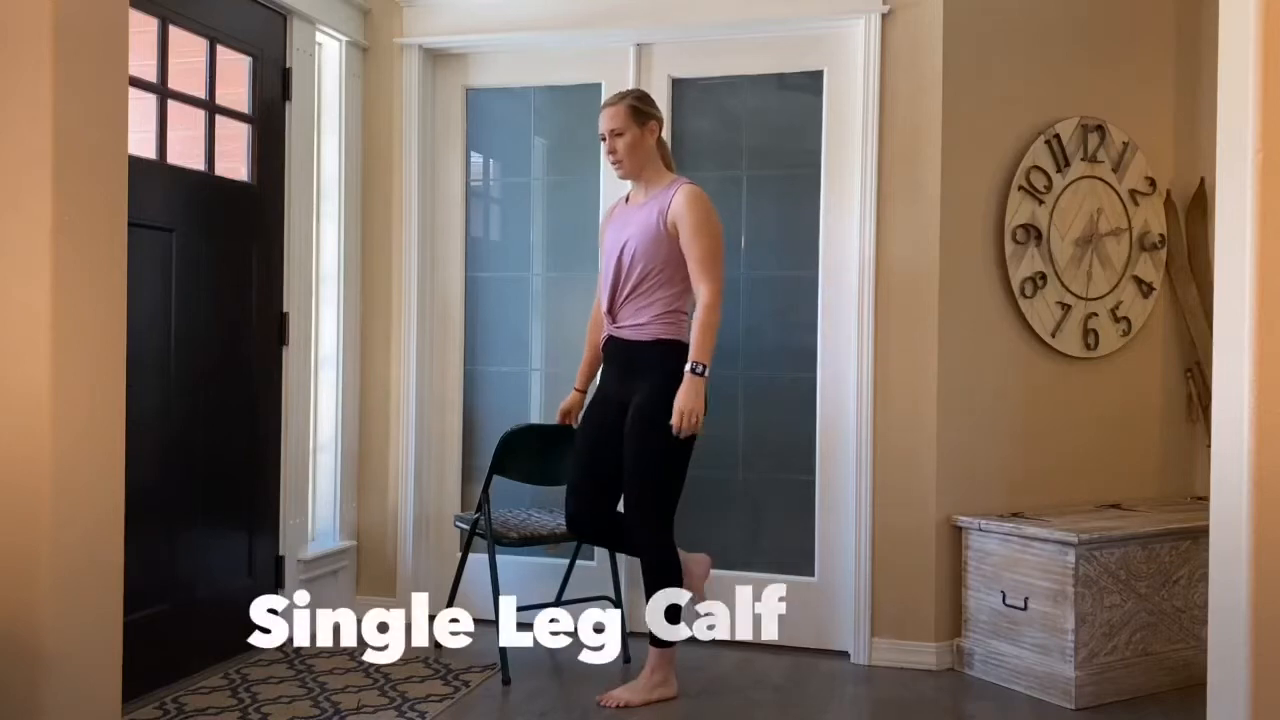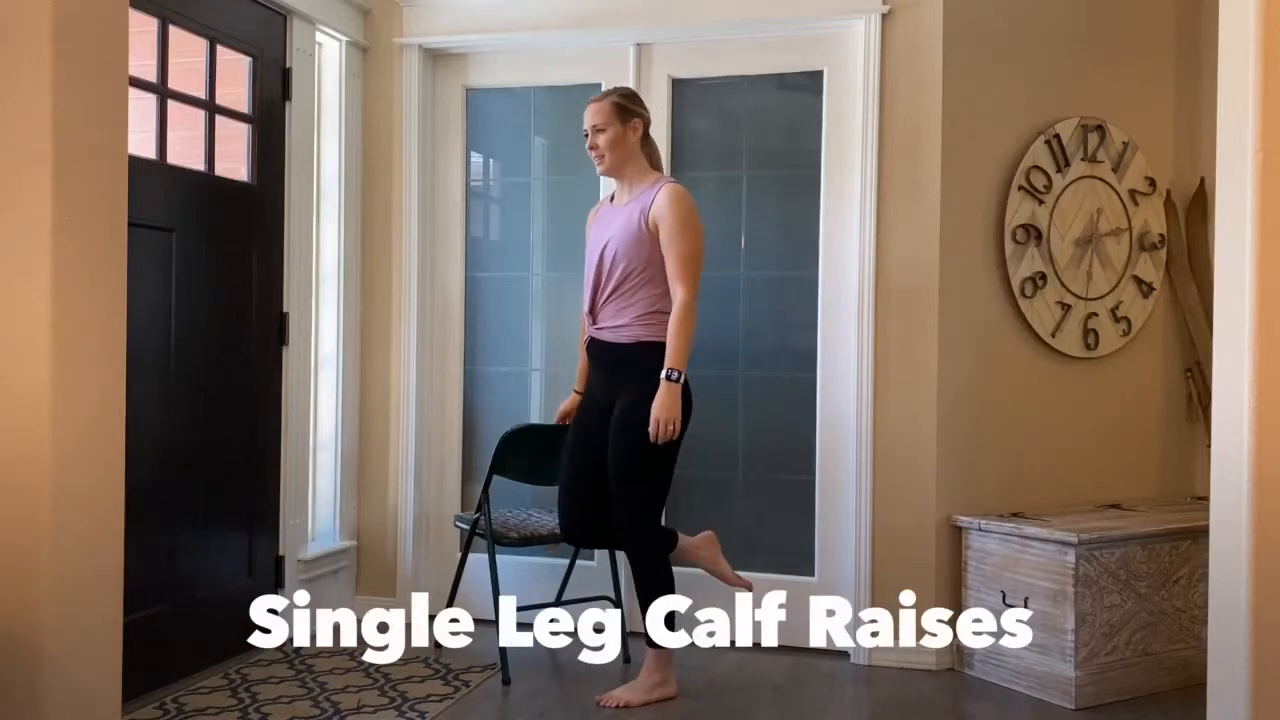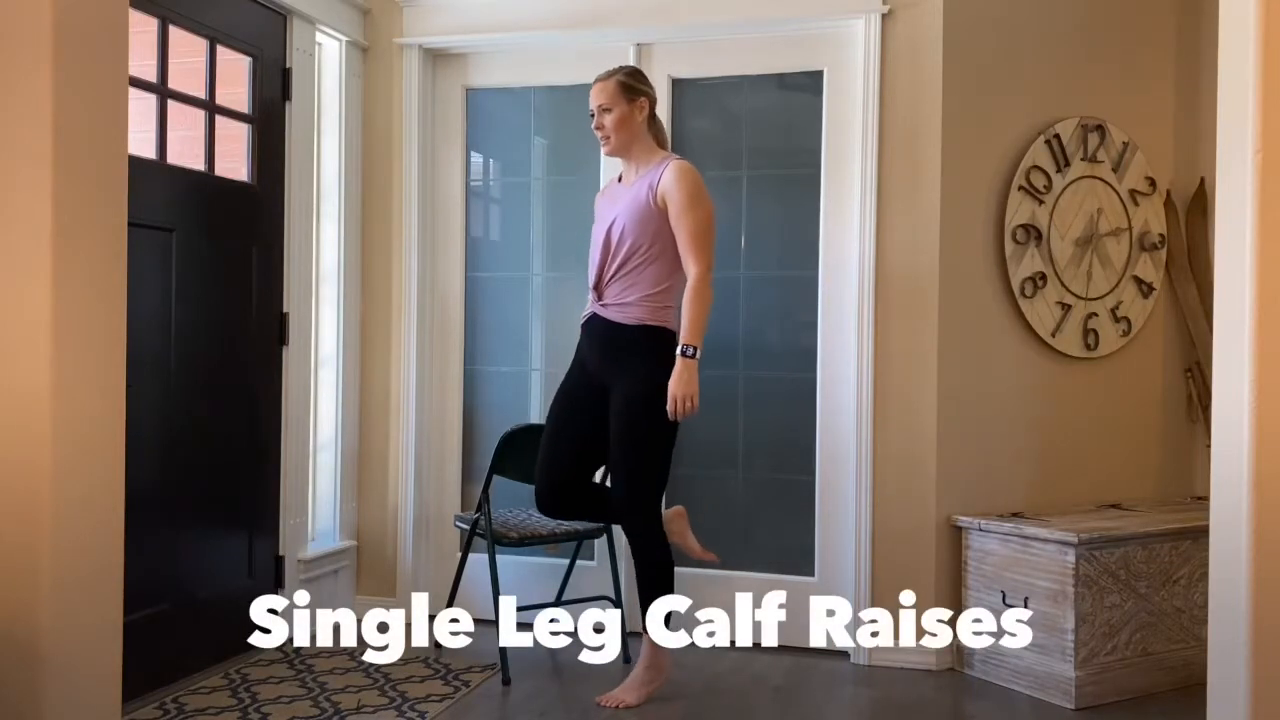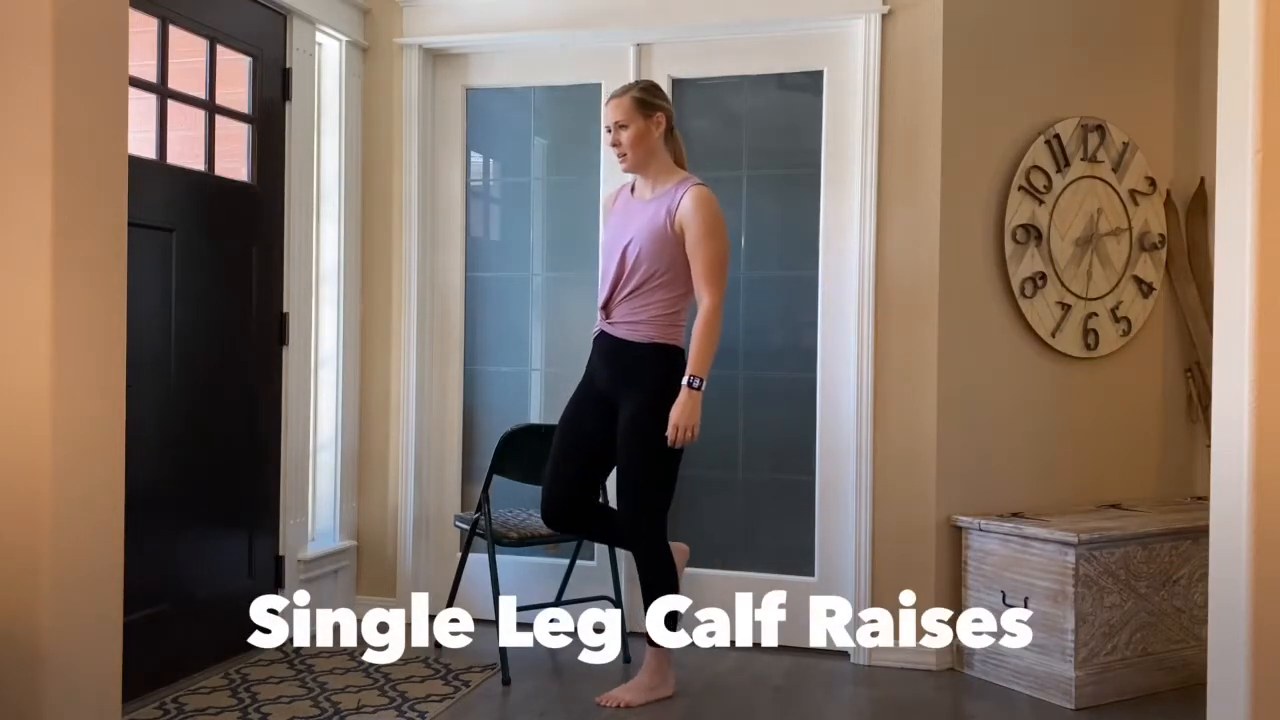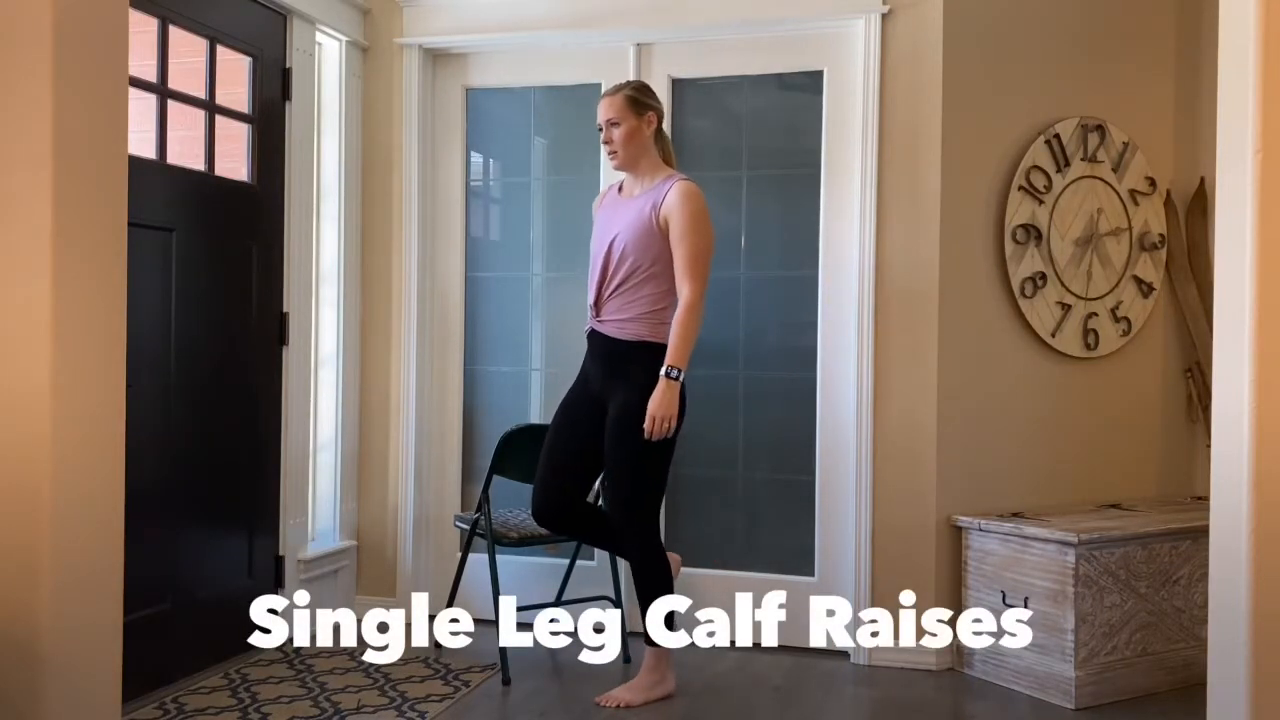
dt=0.7s
person 1, frame 1
left shoulder: (685, 201)
right shoulder: (614, 214)
left elbow: (708, 296)
left wrist: (695, 378)
right wrist: (580, 386)
left hip: (662, 372)
right hip: (618, 374)
left knee: (648, 520)
right knee: (584, 510)
left ankle: (660, 671)
right ankle: (680, 566)
person 1, frame 2
left shoulder: (668, 200)
right shoulder: (599, 213)
left elbow: (684, 299)
left wrist: (671, 384)
right wrist: (579, 388)
left hip: (647, 374)
right hip: (603, 377)
left knee: (632, 521)
right knee: (579, 520)
left ankle: (659, 671)
right ankle: (689, 548)
person 1, frame 3
left shoulder: (675, 177)
right shoulder: (609, 191)
left elbow: (698, 275)
left wrist: (687, 360)
left hip: (645, 354)
right hip: (593, 348)
left knee: (634, 510)
right knee: (554, 491)
left ankle: (654, 660)
right ankle: (666, 522)
person 1, frame 4
left shoulder: (693, 201)
right shoulder: (616, 200)
left elbow: (710, 305)
left wrist: (692, 390)
left hip: (653, 372)
right hip: (603, 364)
left knee: (640, 519)
right knee: (560, 505)
left ankle: (658, 671)
right ankle: (665, 555)
person 1, frame 5
left shoulder: (679, 196)
right shoulder: (605, 201)
left elbow: (690, 297)
left wrist: (670, 381)
left hip: (643, 369)
right hip: (597, 365)
left knee: (632, 520)
right knee: (552, 504)
left ankle: (658, 669)
right ankle: (658, 564)
